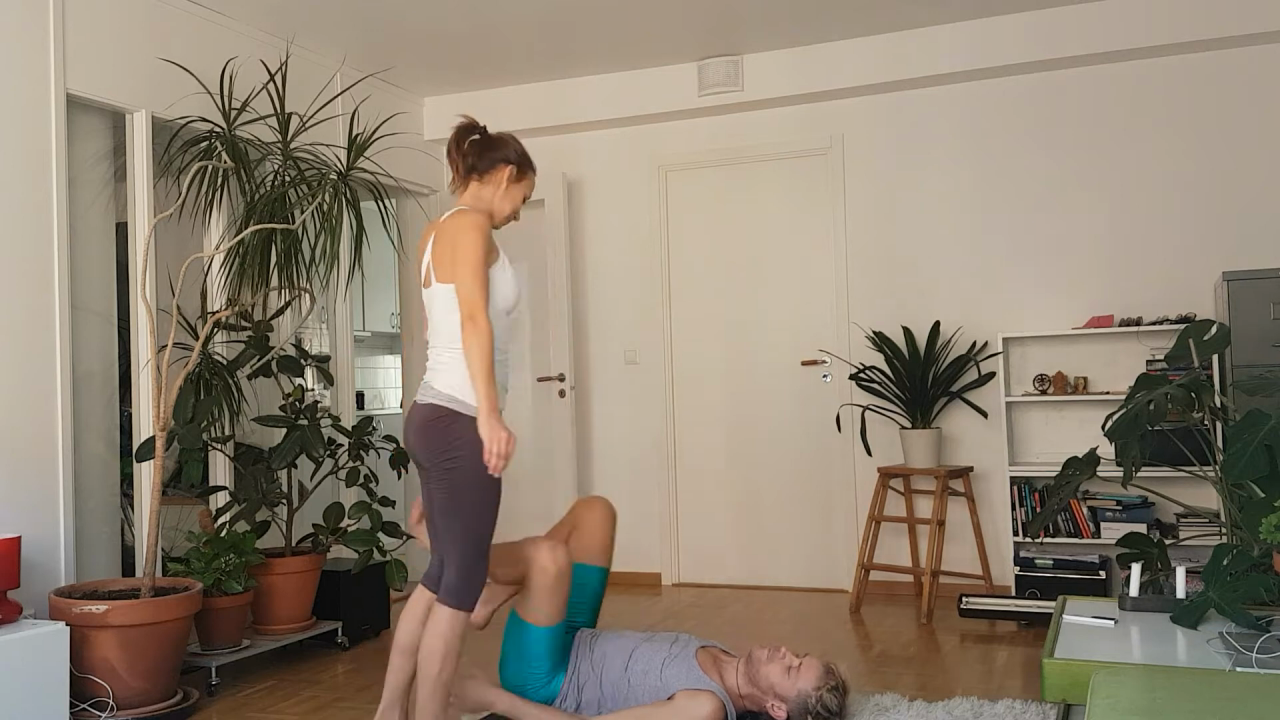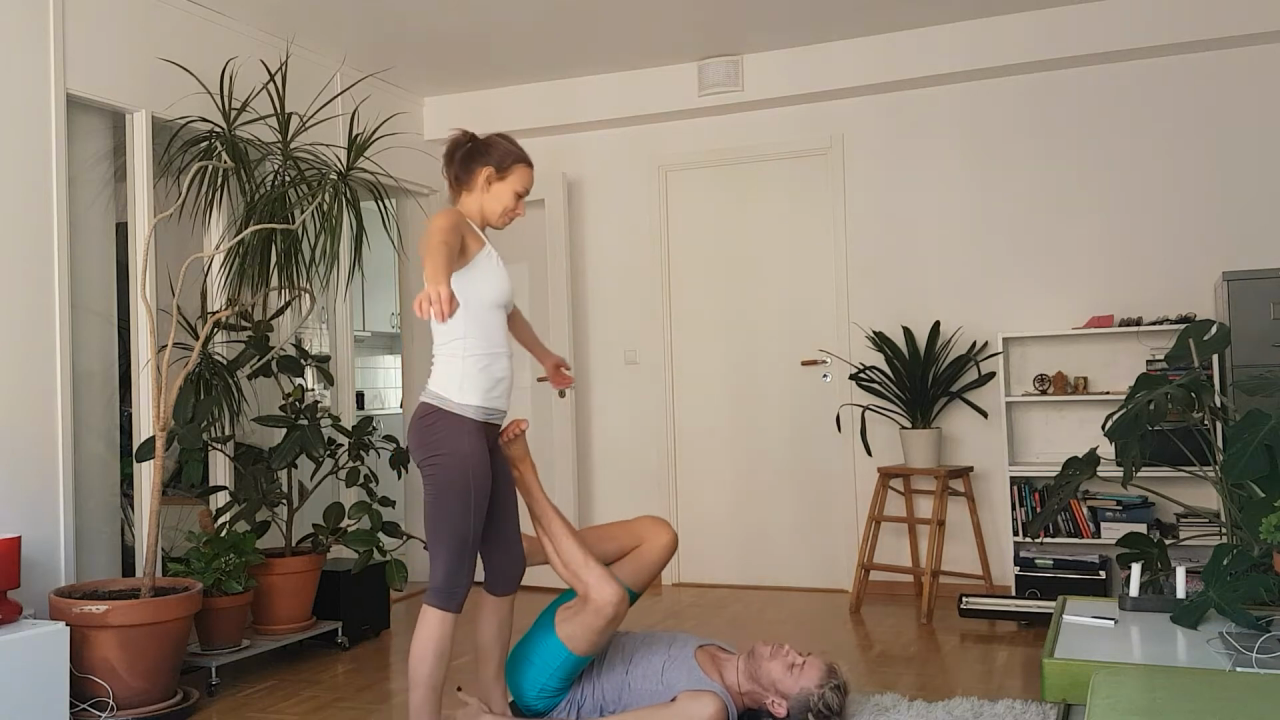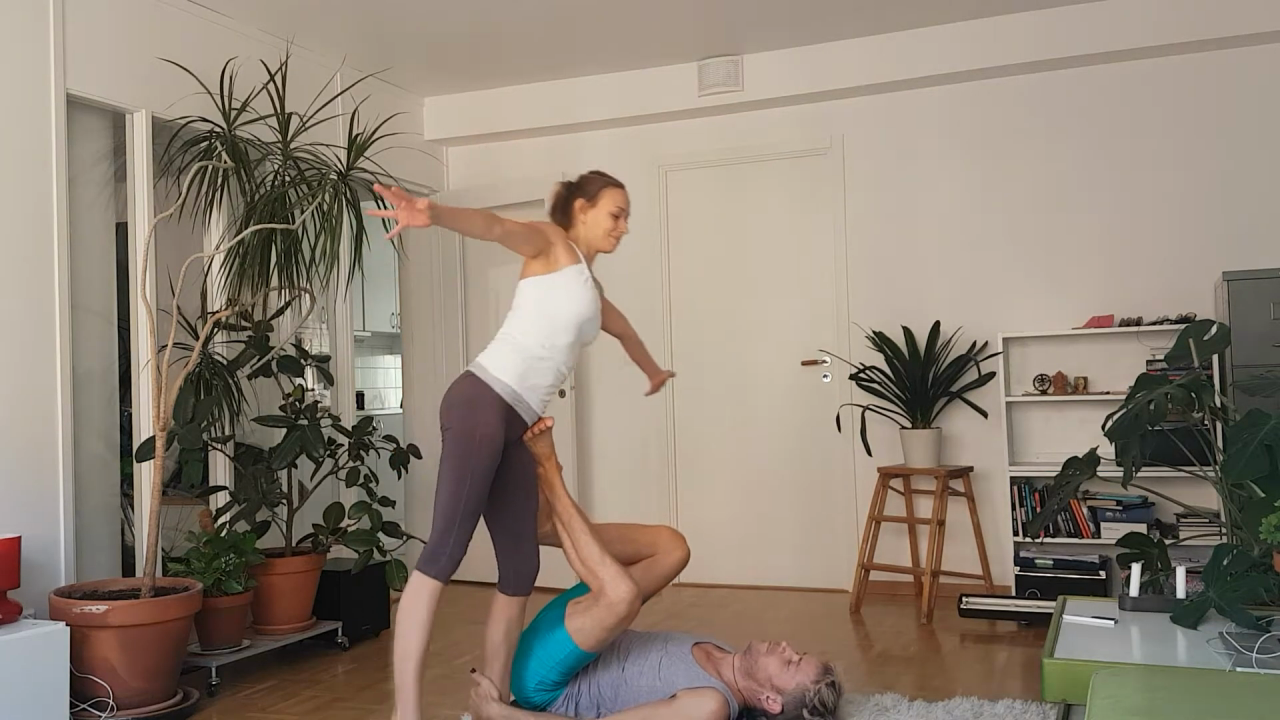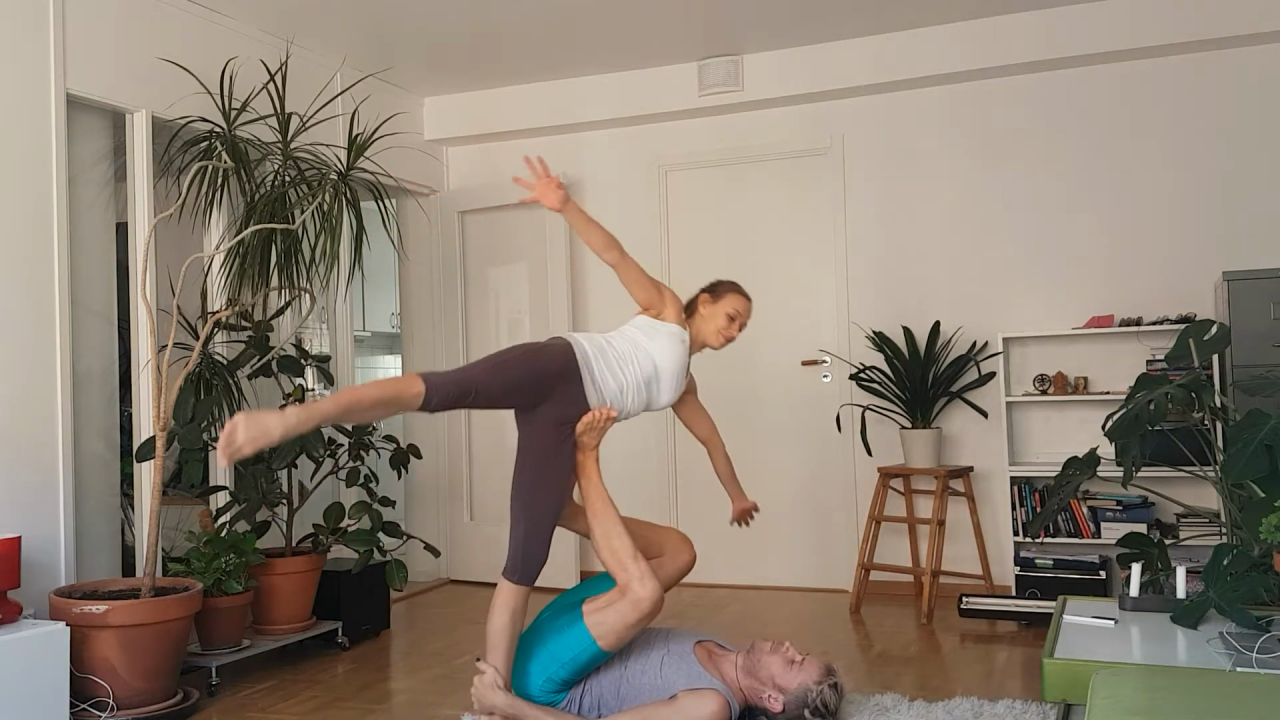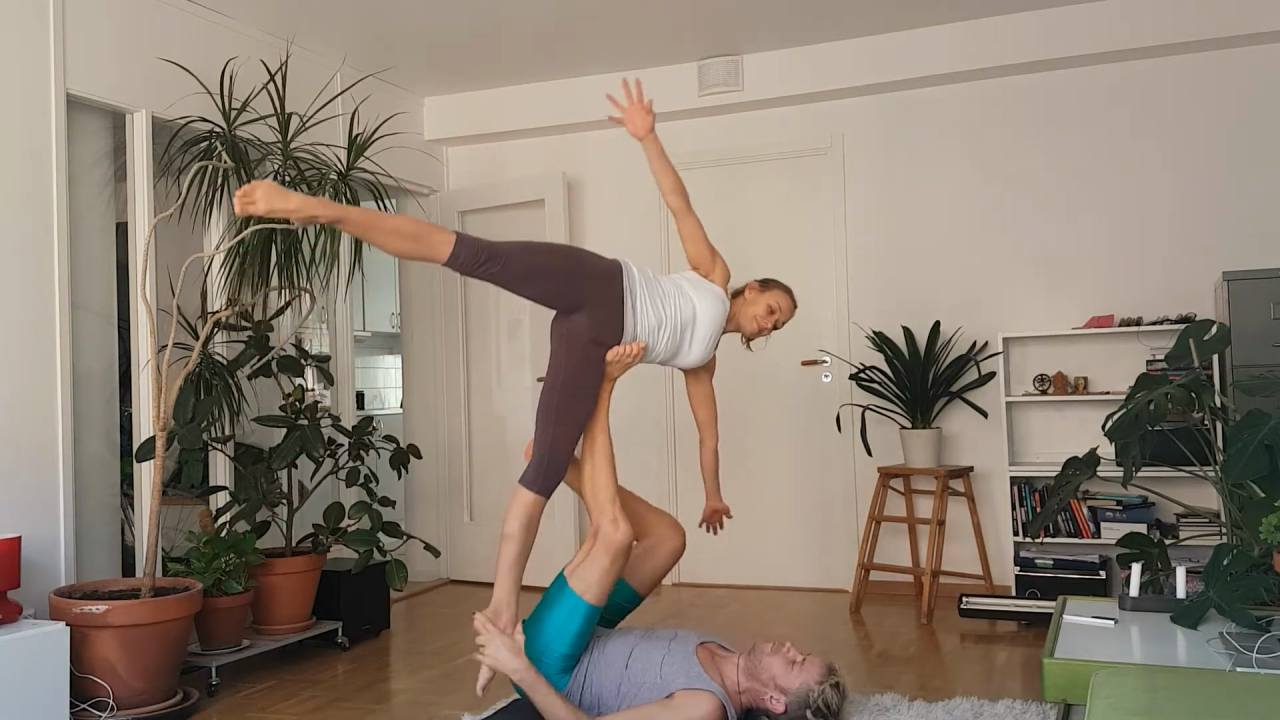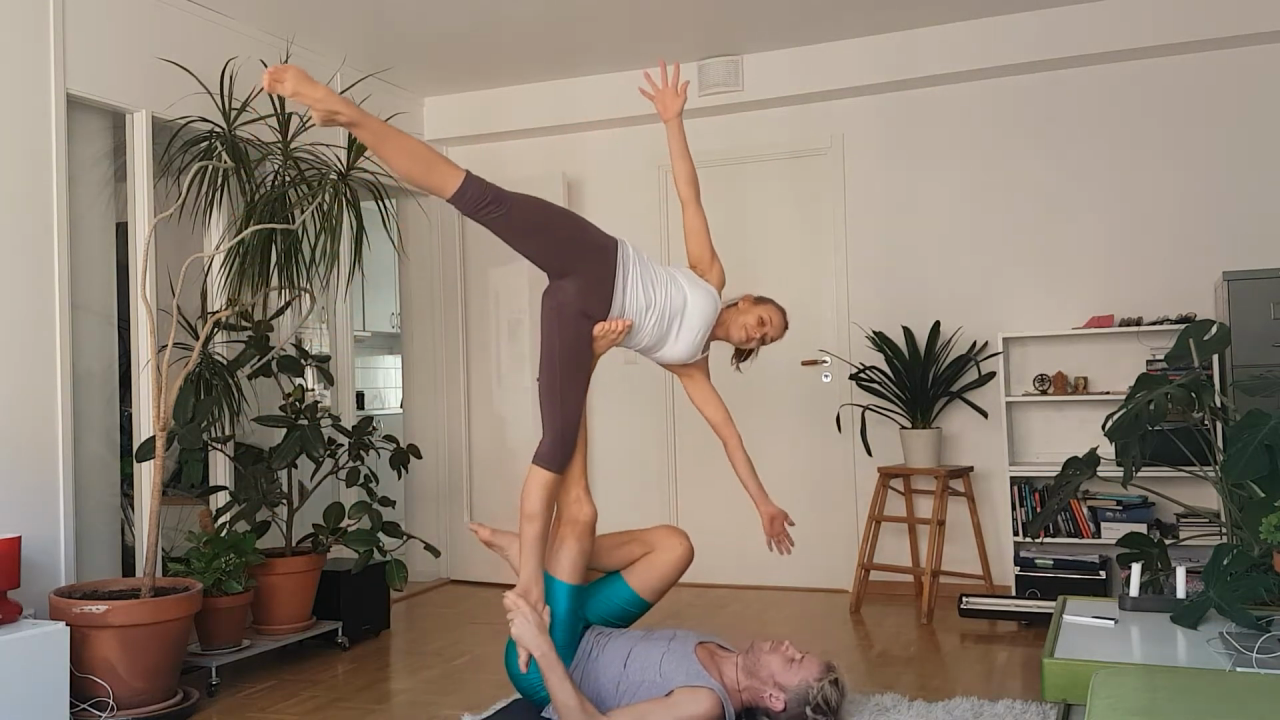
dt=0.7s
person 1, frame 1
left shoulder: (441, 232)
right shoulder: (471, 226)
right elbow: (474, 319)
right wrist: (488, 412)
left hip: (435, 416)
right hip: (459, 421)
left knee: (442, 574)
right knee: (461, 584)
person 1, frame 2
left shoulder: (477, 240)
right shoulder: (451, 224)
left elbow: (503, 309)
right elbow: (436, 252)
left wrist: (545, 356)
right wrist: (436, 282)
left hip: (480, 427)
right hip: (451, 424)
left knee: (506, 570)
right knee: (449, 584)
person 1, frame 3
left shoulder: (589, 283)
right shoulder: (550, 245)
left elbow: (618, 323)
right elbow: (494, 227)
left wrist: (652, 369)
right wrist: (434, 214)
left hip: (514, 426)
right hip: (482, 400)
left knee: (519, 571)
right knee: (445, 552)
person 1, frame 4
left shoulder: (682, 384)
right shoulder: (664, 306)
left elbow: (709, 432)
right elbow: (614, 253)
left wrist: (735, 491)
right wrist: (566, 206)
left hip: (564, 417)
right hip: (558, 366)
left knee: (526, 561)
right knee: (441, 388)
right ankle: (289, 419)
person 1, frame 5
left shoulder: (703, 360)
right shoulder: (714, 273)
left elbow: (707, 429)
right elbow: (680, 206)
left wrist: (713, 497)
right wrist: (648, 137)
left hip: (596, 340)
right hip: (601, 286)
left knee: (545, 470)
right knee: (477, 255)
left ankle: (502, 611)
right ankle: (318, 207)
person 1, frame 6
left shoulder: (690, 361)
right shoulder: (712, 277)
left elbow: (726, 427)
right elbow: (689, 195)
left wrist: (765, 504)
right wrist: (673, 123)
left hip: (581, 311)
right hip: (595, 260)
left knee: (558, 441)
right knee: (482, 196)
right ankle: (346, 110)
person 2, frame 1
right shoulder: (730, 665)
left hip: (542, 683)
right hip: (570, 647)
left knee: (550, 557)
right knee: (594, 511)
right ankle: (492, 596)
person 2, frame 2
right shoulder: (733, 665)
left hip: (543, 688)
right hip: (577, 656)
left knee: (608, 595)
right knee: (657, 536)
left ankle: (527, 479)
right ankle: (519, 550)
person 2, frame 3
right shoulder: (733, 667)
left hip: (542, 678)
right hip: (563, 651)
left knee: (621, 592)
right knee: (670, 546)
left ankle: (549, 477)
person 2, frame 4
right shoulder: (732, 663)
left hip: (543, 676)
left knee: (644, 592)
right knee: (678, 550)
left ankle: (585, 460)
right ankle: (560, 506)
person 2, frame 5
right shoulder: (732, 665)
left wrist: (519, 668)
left hip: (549, 671)
right hip: (585, 644)
left knee: (616, 531)
right knee: (667, 533)
left ankle: (603, 388)
person 2, frame 6
right shoulder: (730, 663)
left wrist: (542, 647)
left hip: (543, 671)
right hip: (587, 641)
left knee: (579, 514)
right knee: (672, 544)
